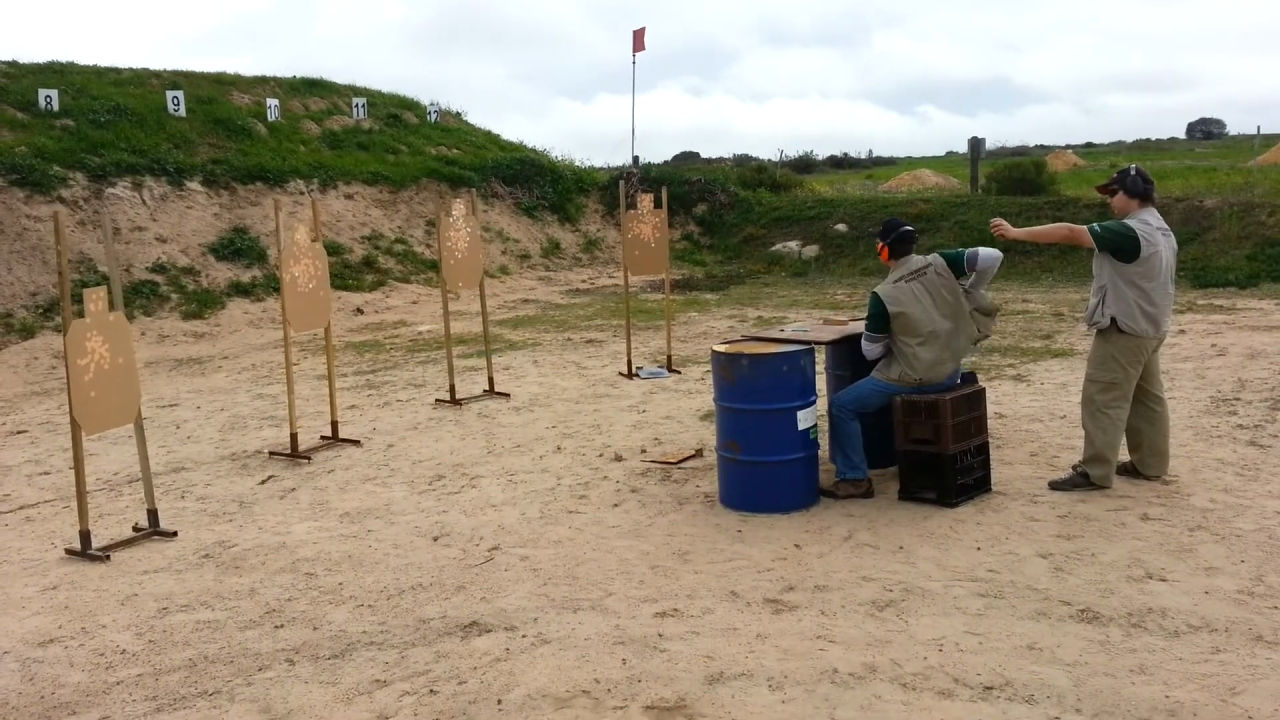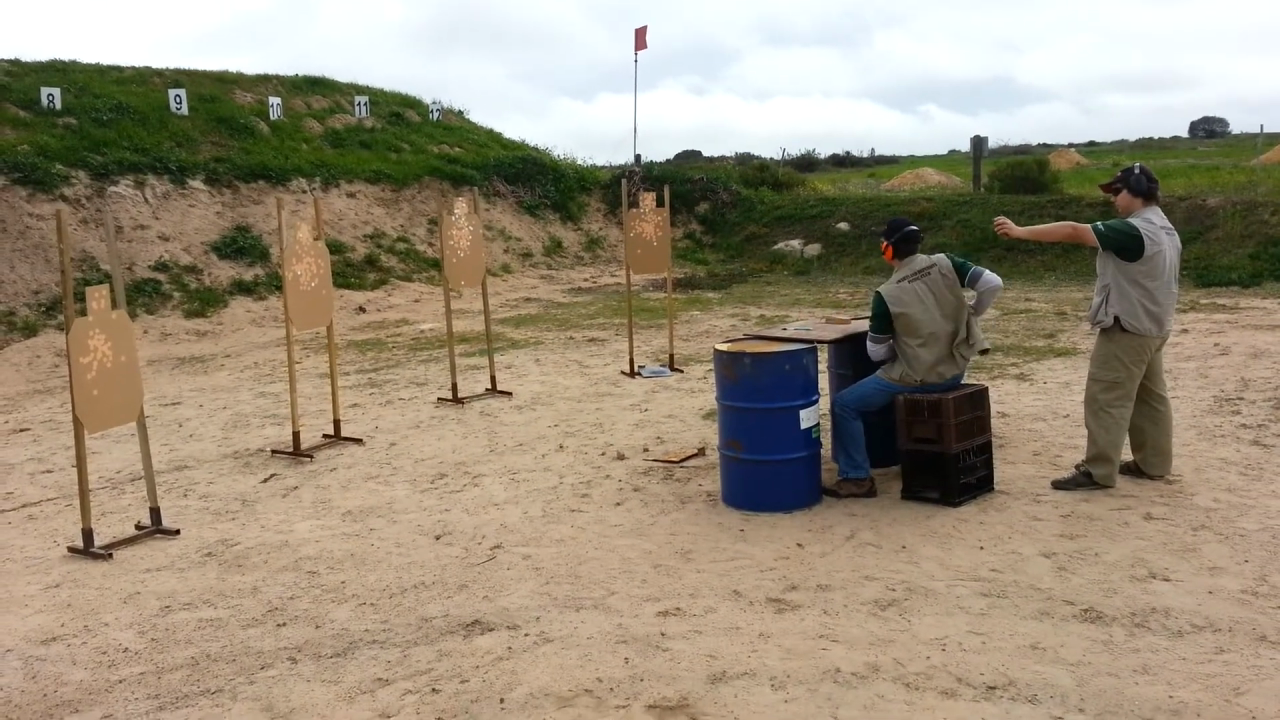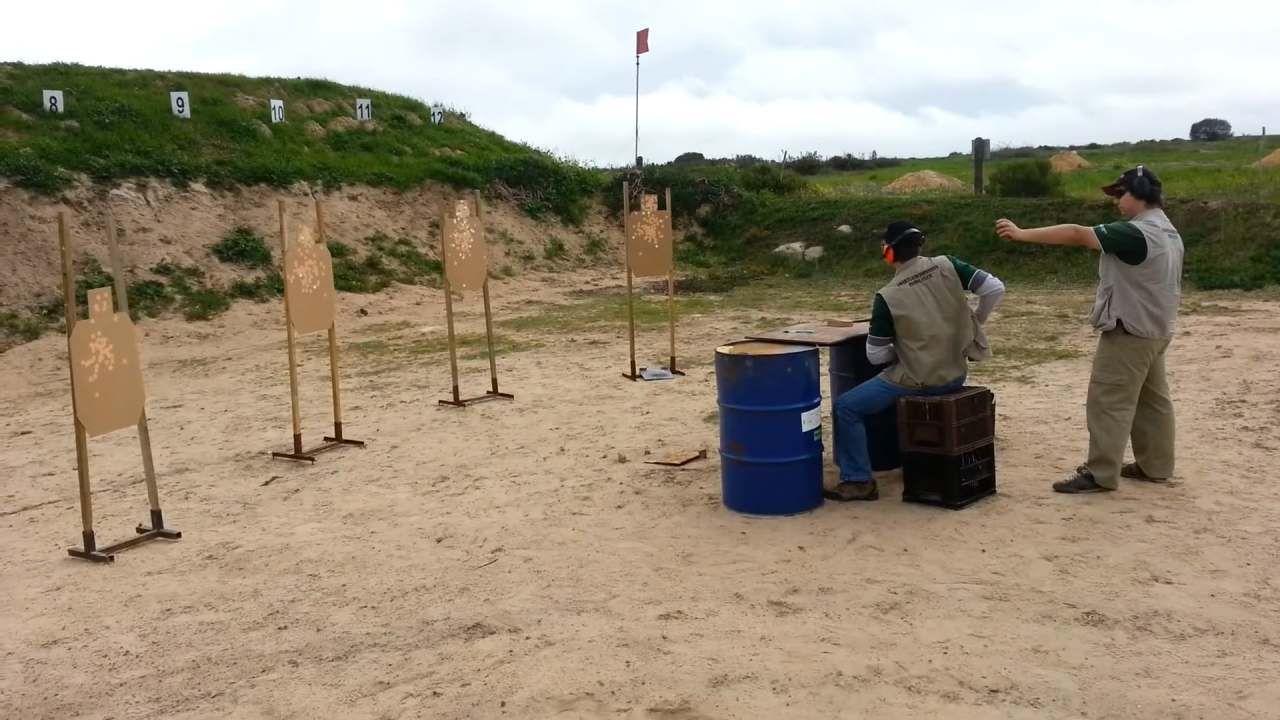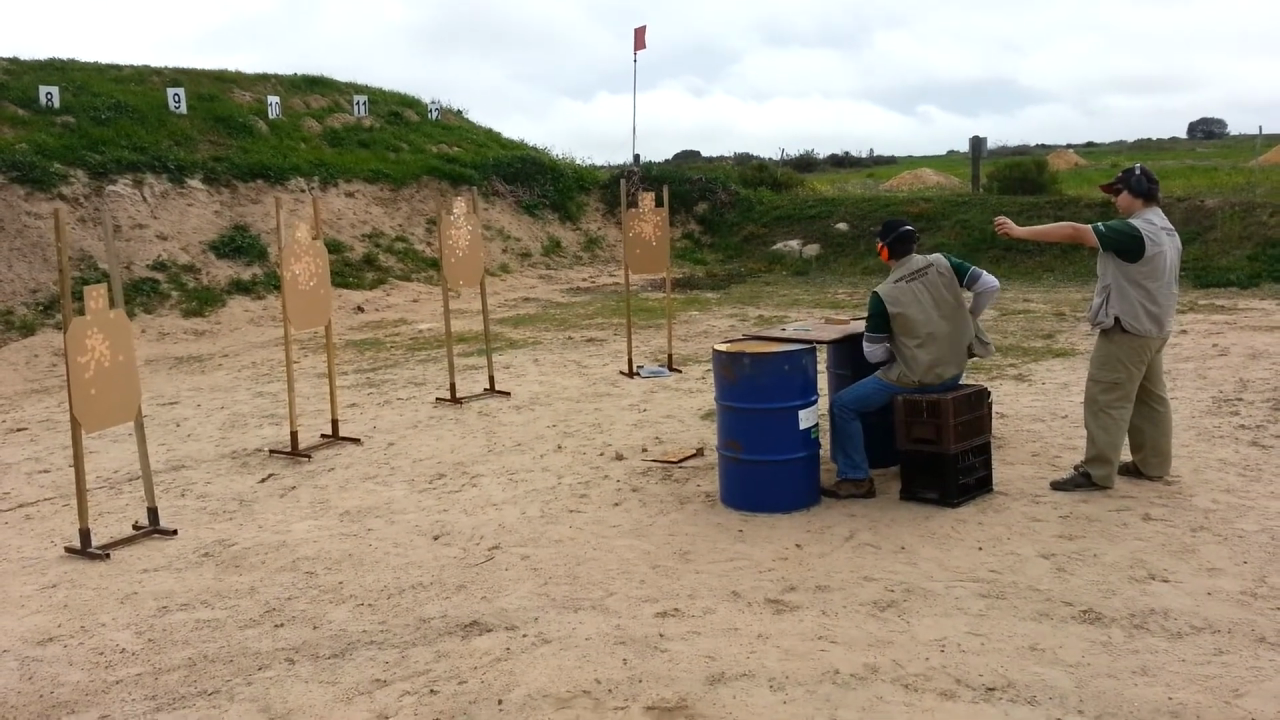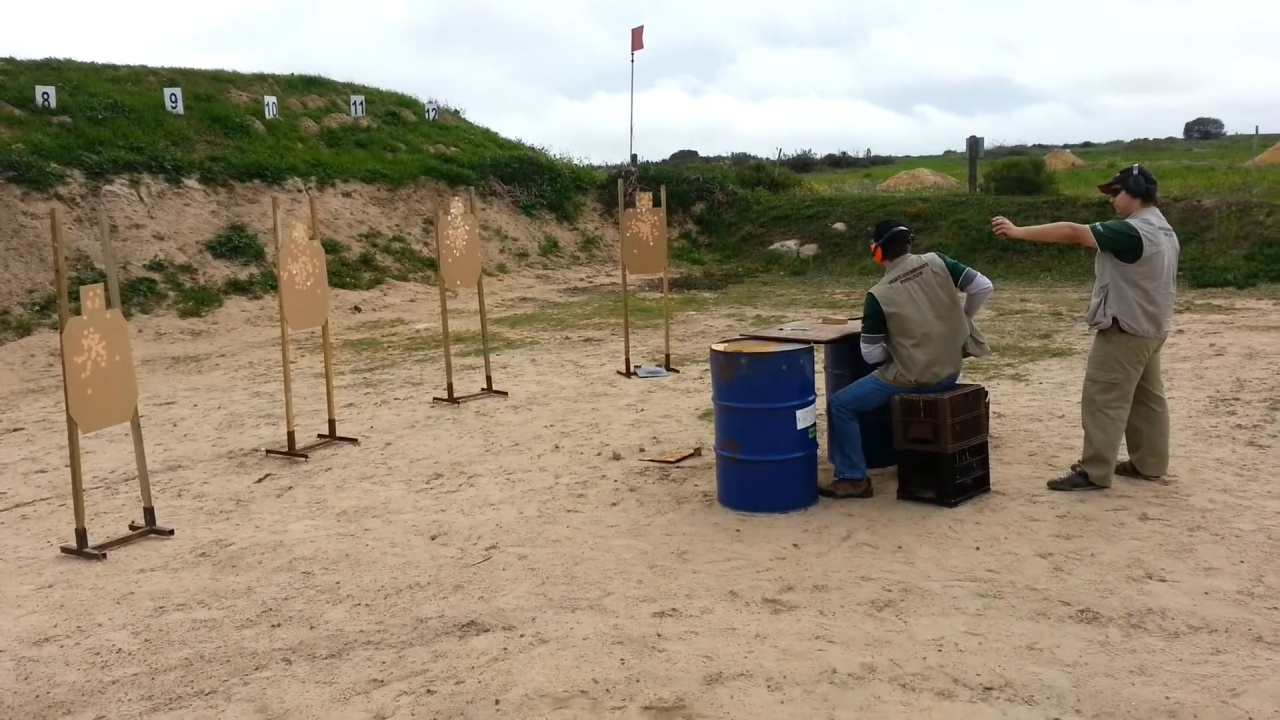
dt=0.2s
person 1, frame 1
left shoulder: (1130, 231)
right shoulder: (1161, 231)
left elbow: (1069, 233)
left wrist: (1016, 233)
left hip: (1124, 329)
right hip: (1148, 328)
left knee: (1104, 399)
right knee: (1147, 397)
left ankle: (1095, 472)
right ankle: (1150, 462)
person 1, frame 2
left shoulder: (1133, 230)
right shoulder: (1165, 230)
left elbow: (1073, 232)
left wrist: (1019, 231)
left hip: (1127, 329)
right hip: (1152, 327)
left knee: (1107, 399)
right knee: (1150, 396)
left ankle: (1098, 471)
right ankle: (1153, 462)
person 1, frame 3
left shoulder: (1137, 233)
right shoulder: (1167, 232)
left elbow: (1076, 234)
left wrist: (1022, 234)
left hip: (1130, 331)
right hip: (1154, 329)
left knee: (1109, 401)
right knee: (1152, 399)
left ankle: (1100, 474)
right ankle: (1155, 465)
person 1, frame 4
left shoulder: (1135, 231)
right shoulder: (1165, 230)
left elbow: (1074, 232)
left wrist: (1020, 231)
left hip: (1128, 329)
right hip: (1152, 328)
left knee: (1107, 400)
right knee: (1150, 397)
left ankle: (1097, 472)
right ankle: (1152, 463)
person 1, frame 5
left shoulder: (1132, 231)
right shoulder: (1163, 231)
left elbow: (1072, 232)
left wrist: (1018, 231)
left hip: (1125, 329)
right hip: (1150, 328)
left knee: (1104, 399)
right knee: (1147, 397)
left ankle: (1094, 471)
right ankle: (1149, 462)
person 2, frame 1
left shoulder: (884, 295)
right shoulder: (940, 263)
left elbow: (871, 351)
right elbow: (992, 257)
right wrist: (972, 290)
left hip: (915, 378)
right hip: (950, 372)
left knee: (841, 406)
left ankle: (854, 480)
person 2, frame 2
left shoulder: (887, 294)
right shoulder: (945, 264)
left elbow: (876, 353)
right elbow: (993, 283)
right wrist: (972, 312)
left hip: (917, 378)
right hip: (953, 372)
left knee: (844, 405)
left ankle: (857, 478)
person 2, frame 3
left shoulder: (888, 297)
right shoulder: (947, 266)
left elbow: (875, 355)
right elbow: (995, 288)
right wrist: (976, 320)
left hip: (918, 381)
right hip: (955, 375)
left knee: (845, 408)
left ankle: (858, 481)
person 2, frame 4
left shoulder: (884, 294)
right shoulder: (942, 263)
left elbow: (873, 353)
right elbow: (990, 285)
right wrist: (969, 317)
left hip: (915, 378)
right hip: (952, 372)
left knee: (843, 405)
left ankle: (856, 479)
person 2, frame 5
left shoulder: (879, 295)
right shoulder: (937, 263)
left elbow: (870, 355)
right elbow: (983, 287)
right wrist: (961, 319)
left hip: (912, 378)
right hip: (949, 371)
left knee: (840, 405)
left ankle: (853, 479)
